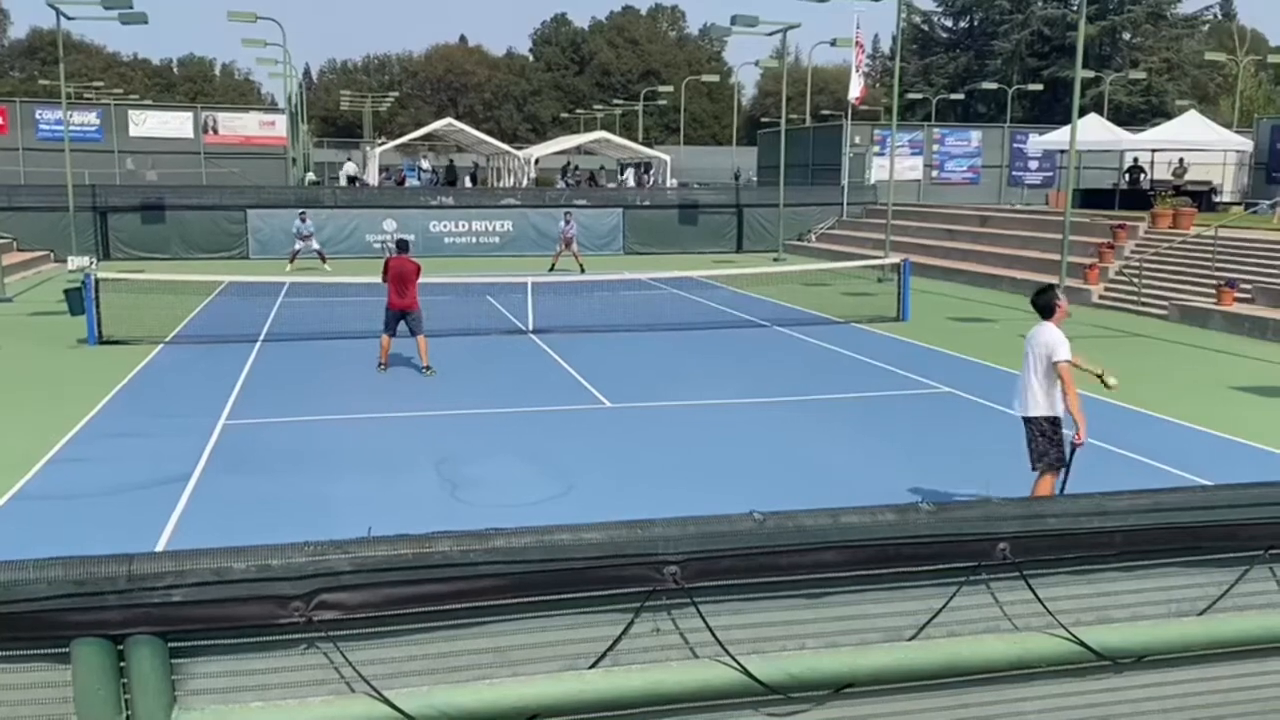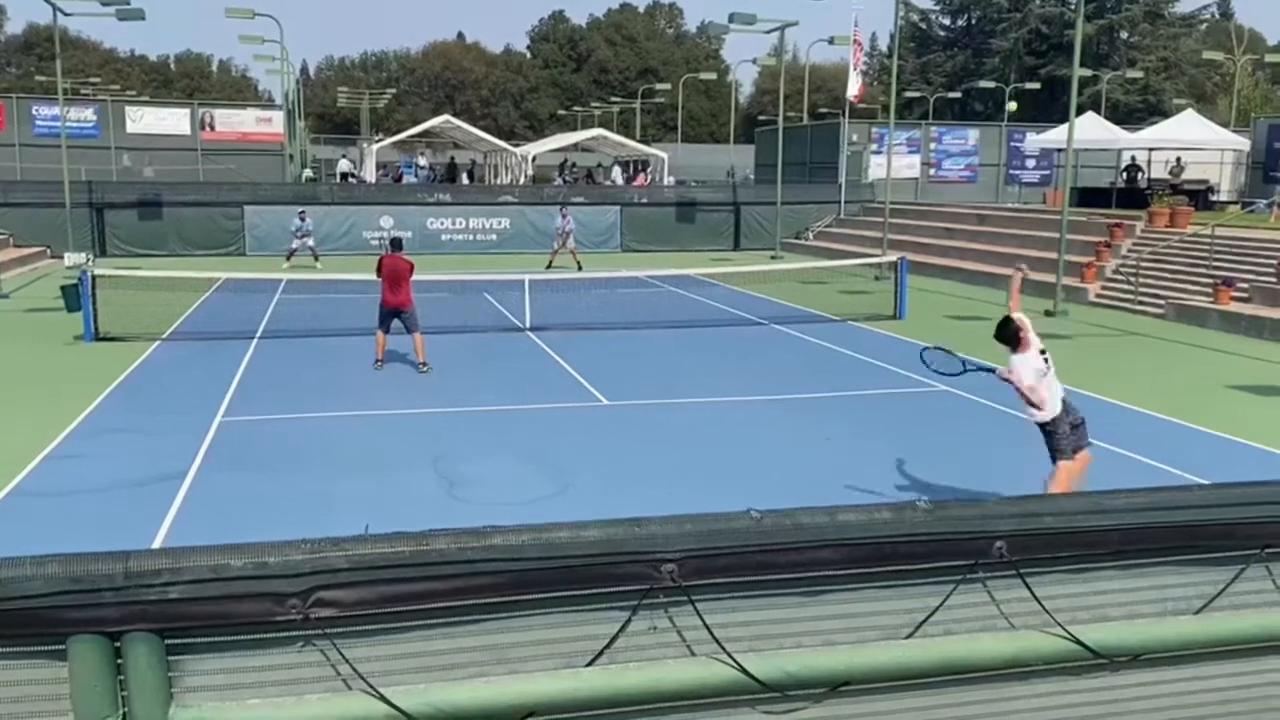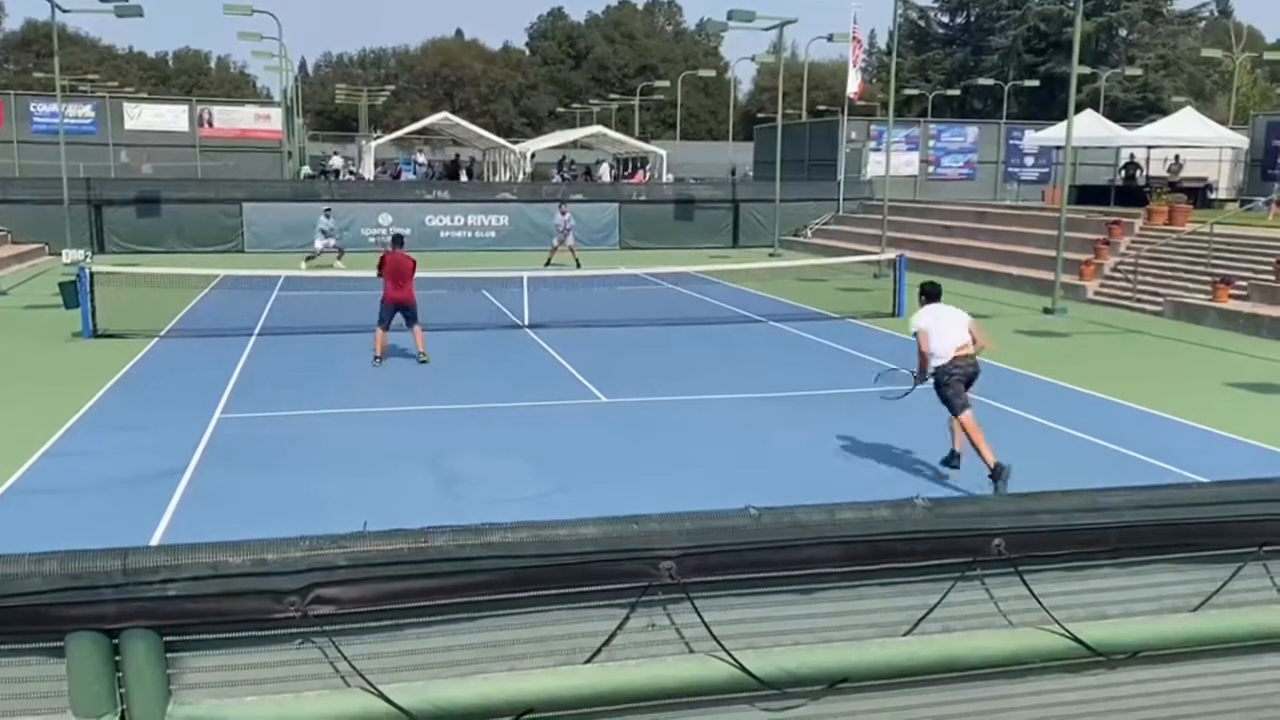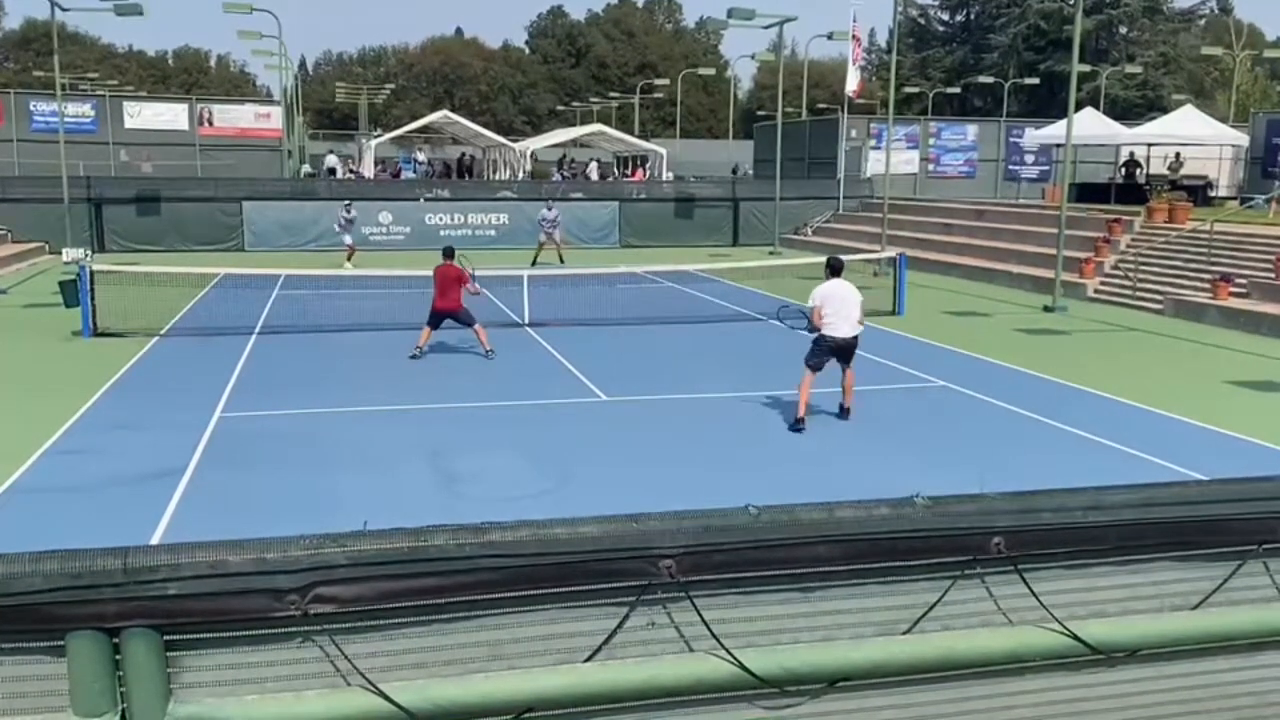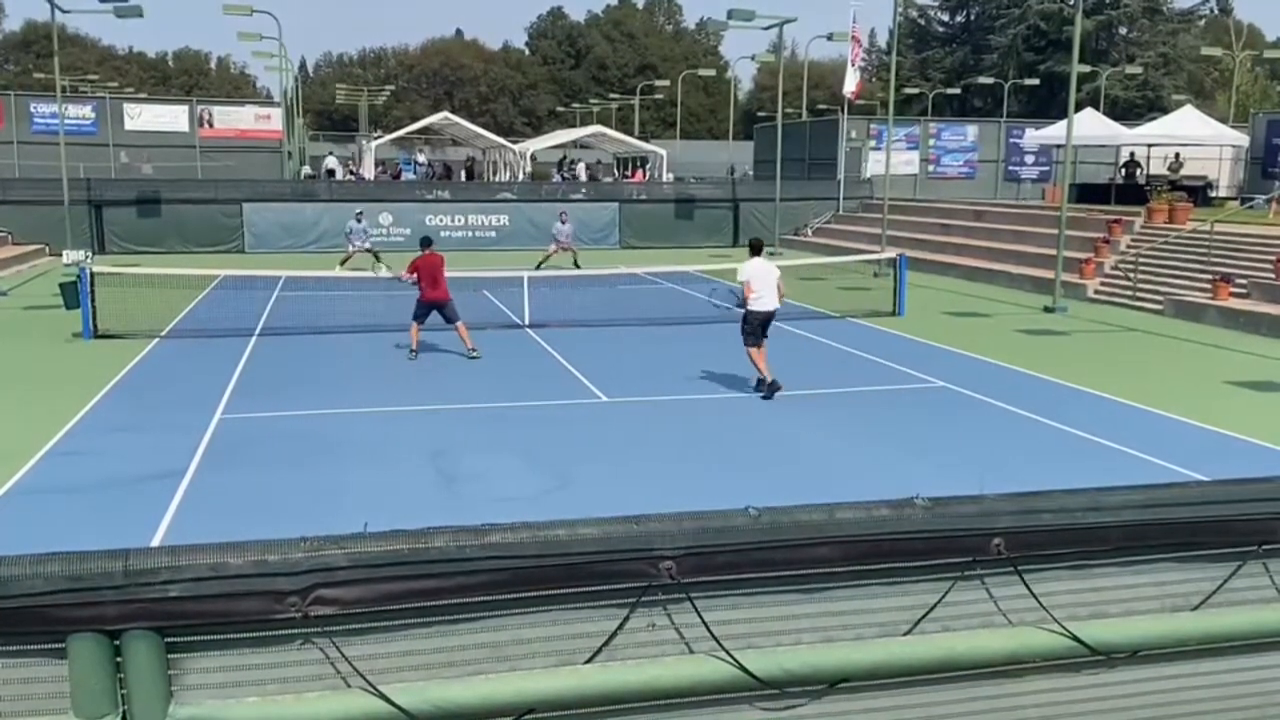
dt=0.7s
person 1, frame 1
left shoulder: (1039, 331)
right shoulder: (1055, 340)
left elbow: (1067, 359)
right elbow: (1068, 388)
left wrist: (1096, 371)
right wrist: (1080, 424)
left hip: (1032, 409)
right hip: (1042, 413)
left knee: (1054, 467)
right knee: (1049, 472)
person 1, frame 2
left shoulder: (1019, 327)
right shoulder: (1020, 366)
left elbow: (1013, 305)
right elbow: (1039, 404)
left wrist: (1018, 275)
right wrist: (1014, 381)
left hip: (1060, 405)
right hip: (1051, 417)
left knee: (1082, 457)
right knee: (1064, 468)
person 1, frame 3
left shoulder: (919, 318)
right shoulder: (958, 312)
left elbow: (924, 349)
right elbow: (981, 343)
left wrist: (922, 372)
left hip: (947, 370)
right hip: (972, 364)
left knee: (966, 422)
right knee: (958, 414)
left ankle: (996, 468)
right ankle: (955, 453)
person 1, frame 4
left shoulder: (819, 291)
right shoulder: (853, 289)
left elbow: (816, 323)
right elbow: (860, 320)
left wrist: (818, 326)
left hip: (828, 338)
right hip: (850, 338)
left knee: (809, 375)
right knee: (847, 367)
left ankle: (800, 418)
right ankle: (845, 408)
person 1, frame 5
left shoulder: (745, 268)
right shoulder: (771, 266)
left elbow: (746, 294)
right elbow: (782, 292)
left wrist: (743, 303)
left hip: (754, 311)
right hip: (770, 310)
left knee: (752, 350)
right knee: (760, 343)
left ankle: (770, 382)
right ankle: (762, 379)
